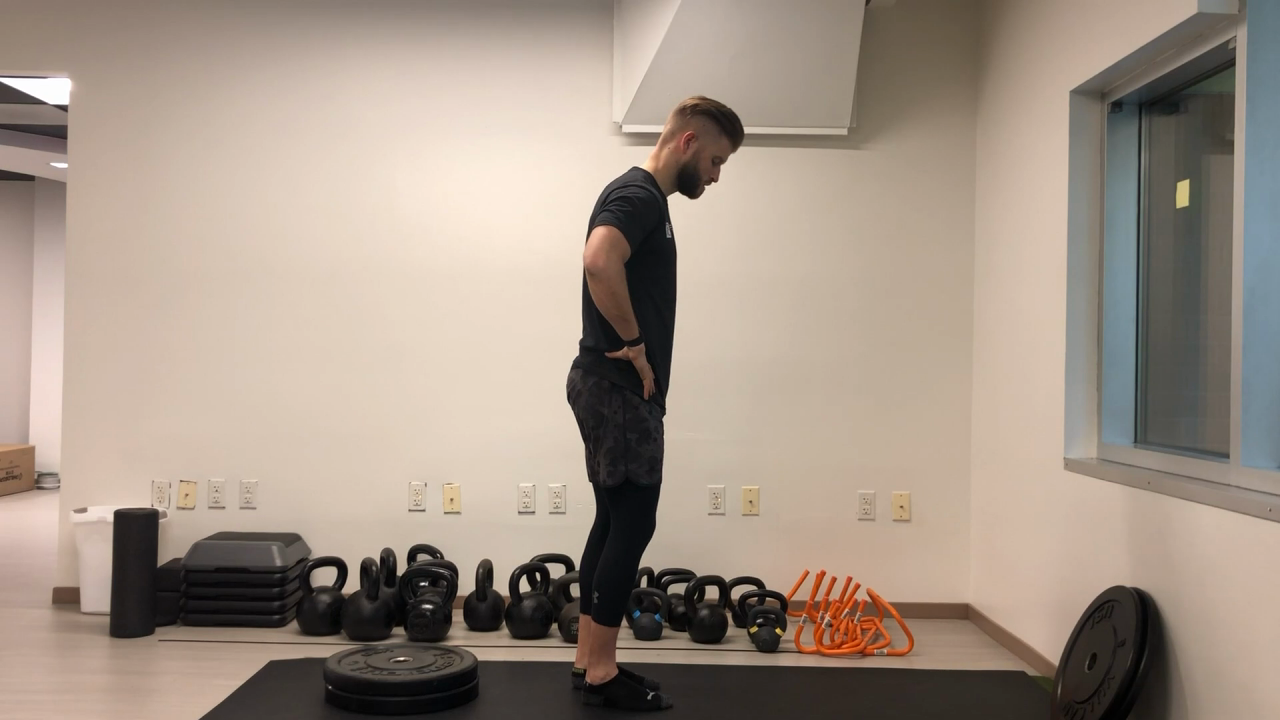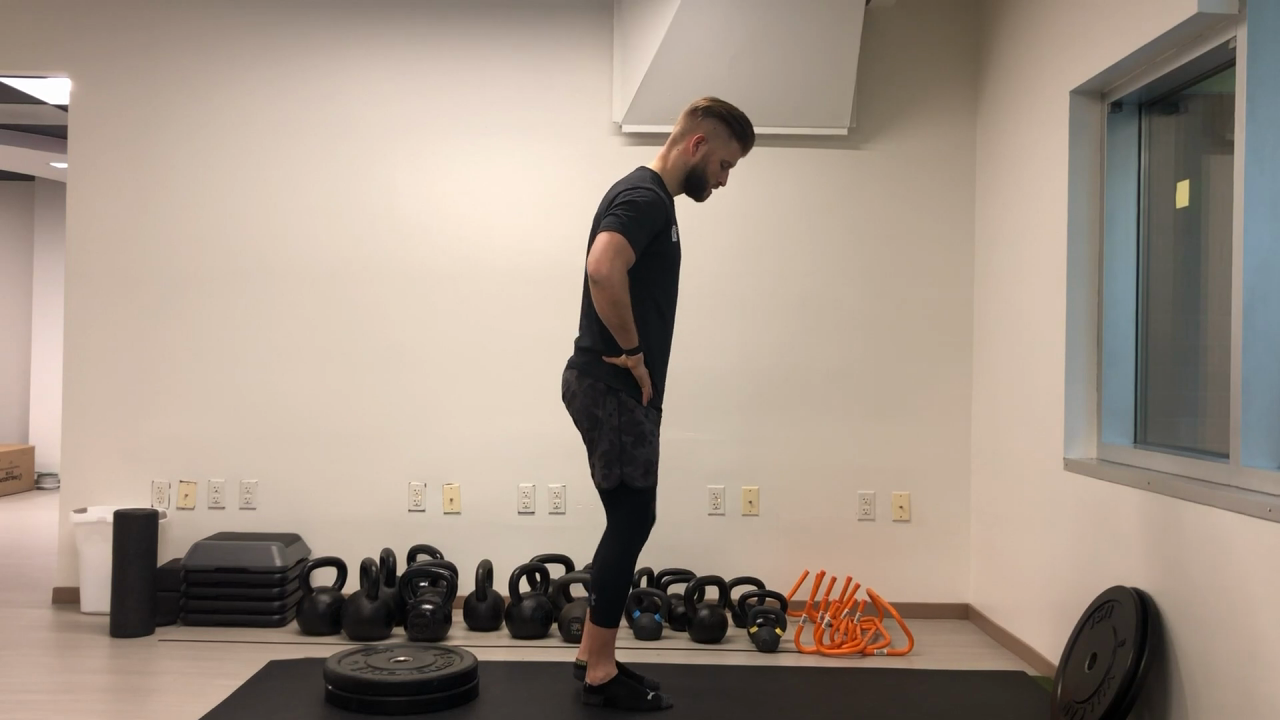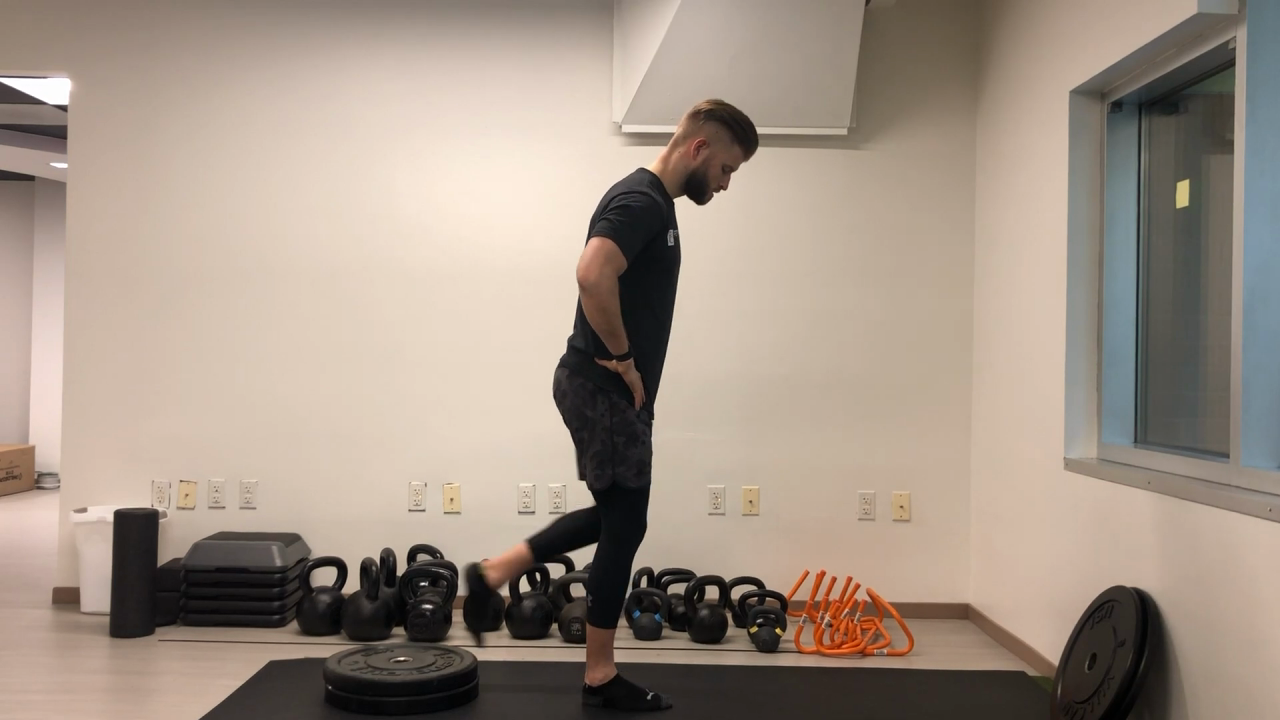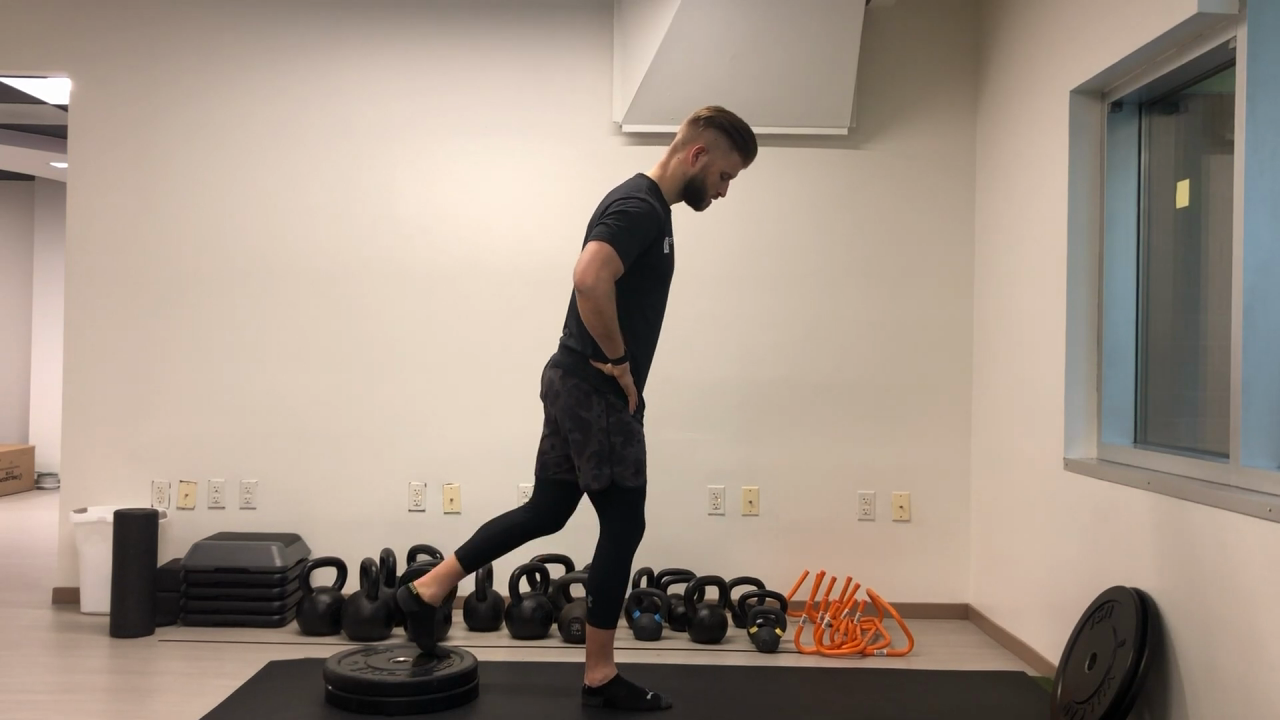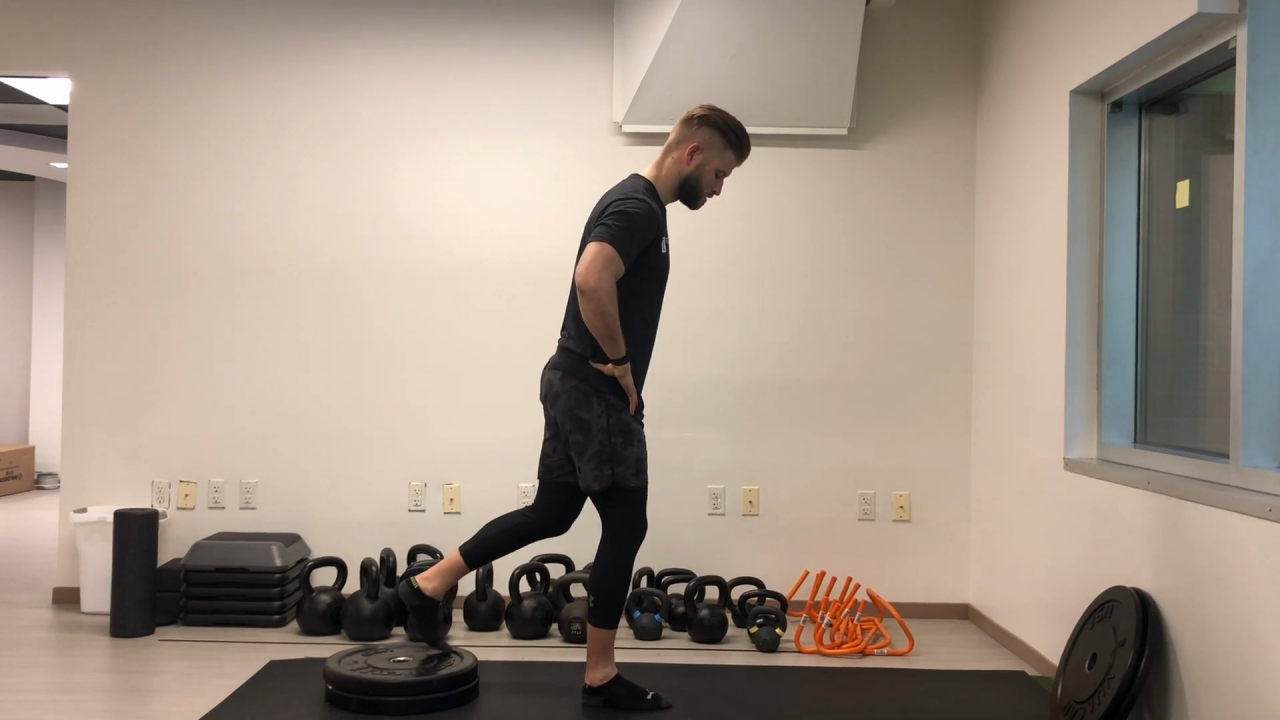
dt=0.4s
person 1, frame 1
left shoulder: (644, 197)
right shoulder: (636, 194)
right elbow: (599, 261)
right wrist: (634, 345)
left hip: (613, 385)
right hip: (618, 386)
left knee: (615, 521)
right knee: (633, 523)
left ankle: (589, 660)
right ankle: (602, 673)
person 1, frame 2
left shoulder: (649, 197)
right shoulder: (643, 197)
right elbow: (603, 270)
right wrist: (631, 352)
left hip: (613, 387)
right hip: (613, 387)
left knee: (629, 520)
right knee: (631, 523)
left ankle: (593, 655)
right ankle: (600, 672)
person 1, frame 3
left shoulder: (657, 203)
right shoulder: (639, 200)
right elbow: (593, 275)
right wrist: (624, 359)
left hip: (609, 388)
right hip: (604, 388)
left knee: (617, 514)
right knee: (625, 524)
left ankle: (495, 576)
right ankle: (600, 676)
person 1, frame 4
left shoulder: (649, 206)
right shoulder: (639, 207)
right elbow: (590, 279)
right wrist: (619, 363)
left hip: (579, 384)
right hip: (596, 389)
left knee: (547, 510)
right knee: (623, 526)
left ankle: (426, 590)
right ankle: (600, 676)
person 1, frame 5
left shoulder: (639, 204)
right shoulder: (637, 207)
right elbow: (592, 280)
right wrist: (619, 362)
left hip: (576, 384)
right hip: (594, 390)
left knee: (552, 511)
right knee: (625, 526)
left ankle: (429, 585)
right ankle: (600, 676)
